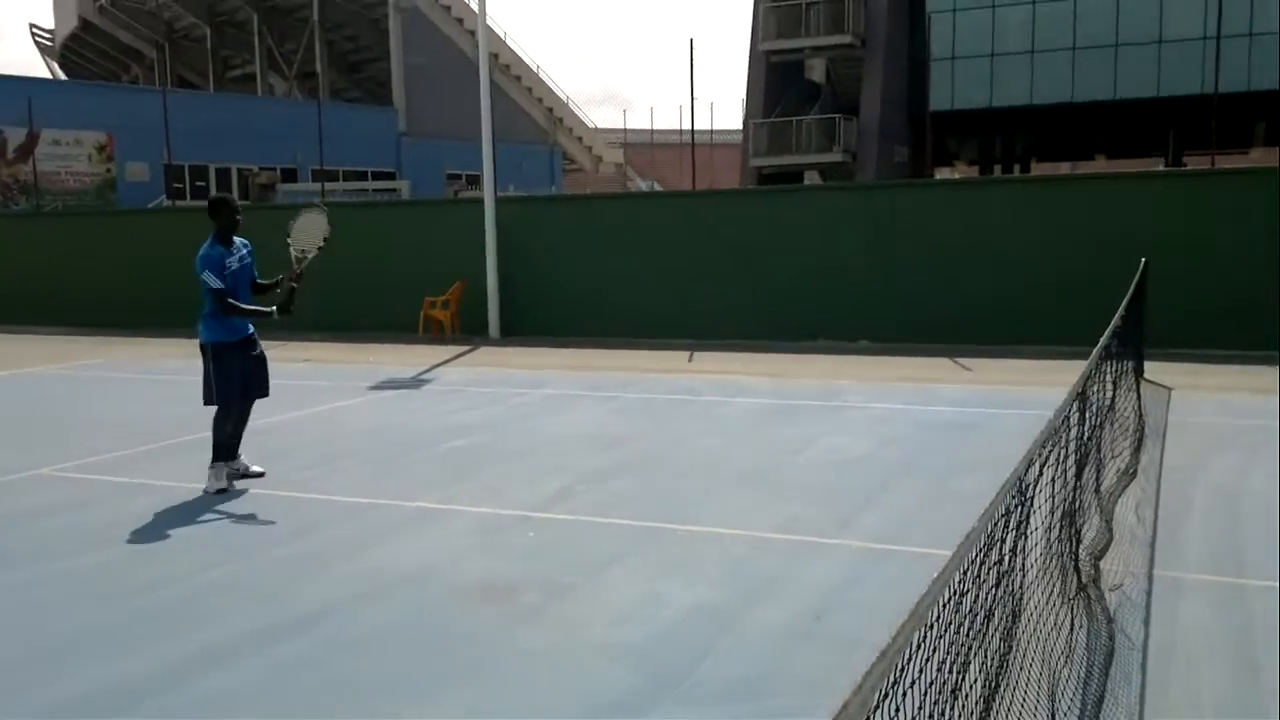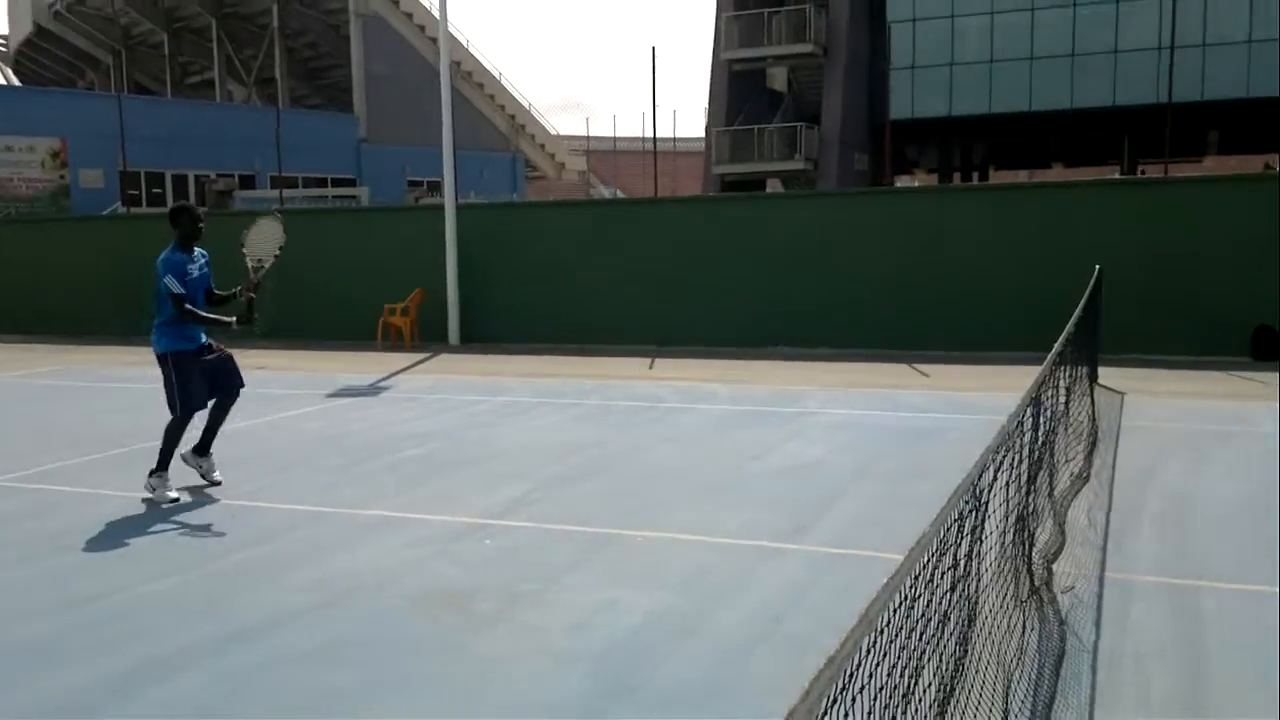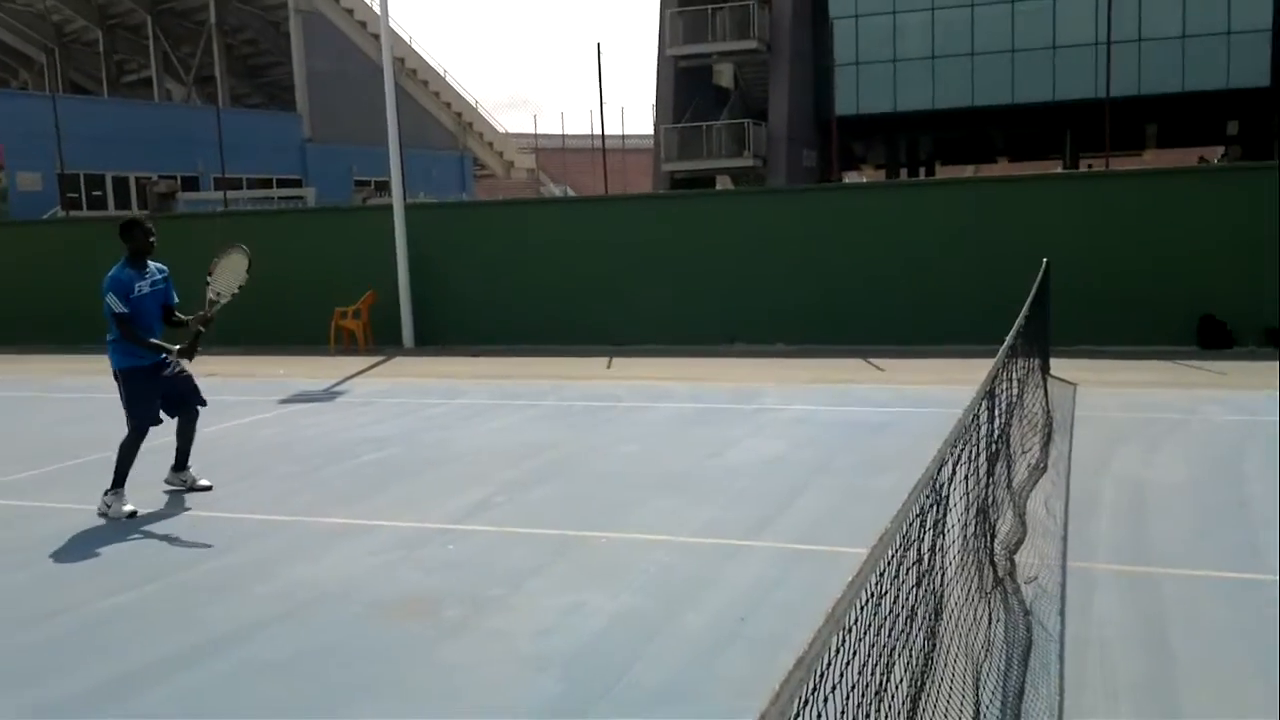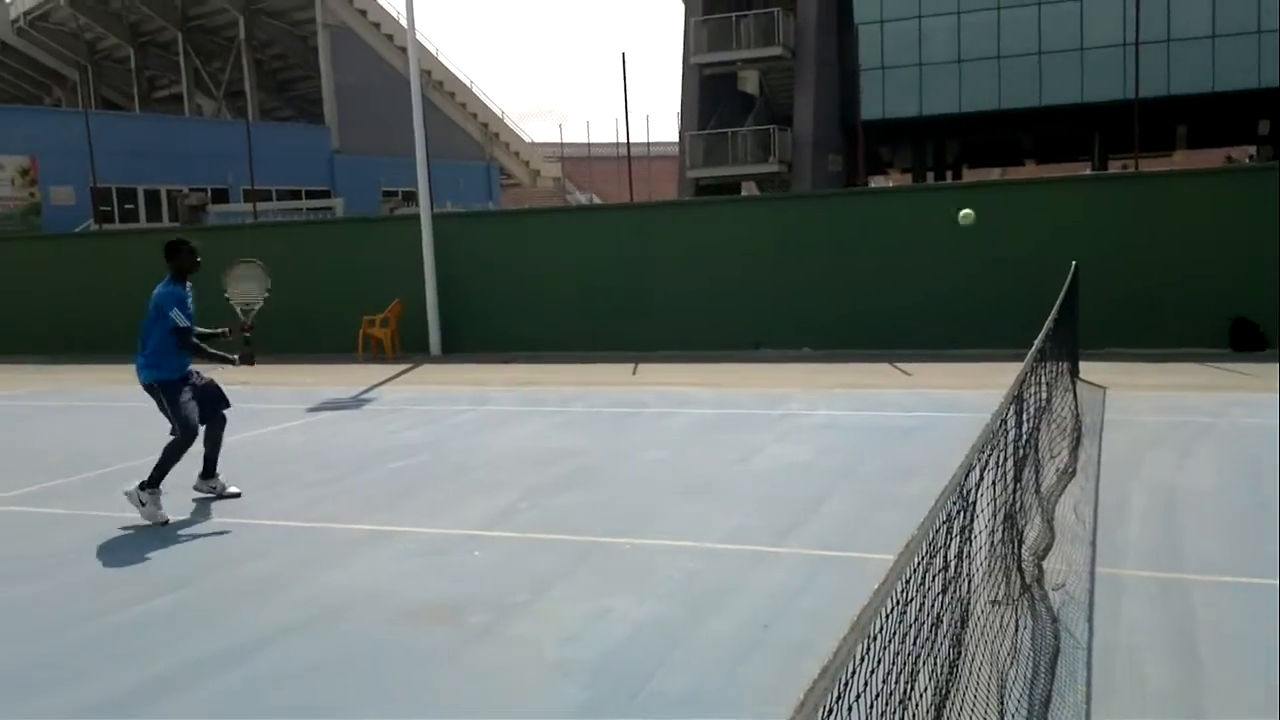
dt=0.2s
person 1, frame 1
left shoulder: (244, 246)
right shoulder: (209, 257)
left elbow: (254, 287)
right elbow: (224, 305)
left wrist: (280, 281)
right wrist: (273, 312)
left hip: (245, 334)
right hip: (219, 340)
left knee: (248, 397)
right knee: (227, 403)
left ankle: (231, 458)
right ankle: (219, 465)
person 1, frame 2
left shoulder: (202, 256)
right shoulder: (170, 262)
left elbow: (209, 298)
right elbow: (183, 311)
left wrist: (237, 293)
right wrist: (231, 322)
left hip: (200, 341)
right hip: (174, 347)
left knee: (231, 390)
right knee: (185, 411)
left ankle: (200, 454)
right ankle: (158, 476)
person 1, frame 3
left shoulder: (161, 272)
right shoulder: (117, 280)
left elbow: (169, 317)
right elbow: (127, 332)
left wrist: (192, 320)
right wrist: (173, 350)
left hip: (161, 359)
right hip: (131, 363)
left knee: (190, 410)
right knee: (140, 427)
left ankle: (180, 471)
right ankle: (114, 493)
person 1, frame 4
left shoulder: (183, 289)
right shoulder: (171, 295)
right elbow: (189, 344)
left wrist: (220, 333)
right wrist: (233, 359)
left hip: (181, 371)
right hip: (161, 375)
left knee: (217, 418)
right knee: (188, 431)
left ankle: (208, 478)
right ankle: (147, 490)
